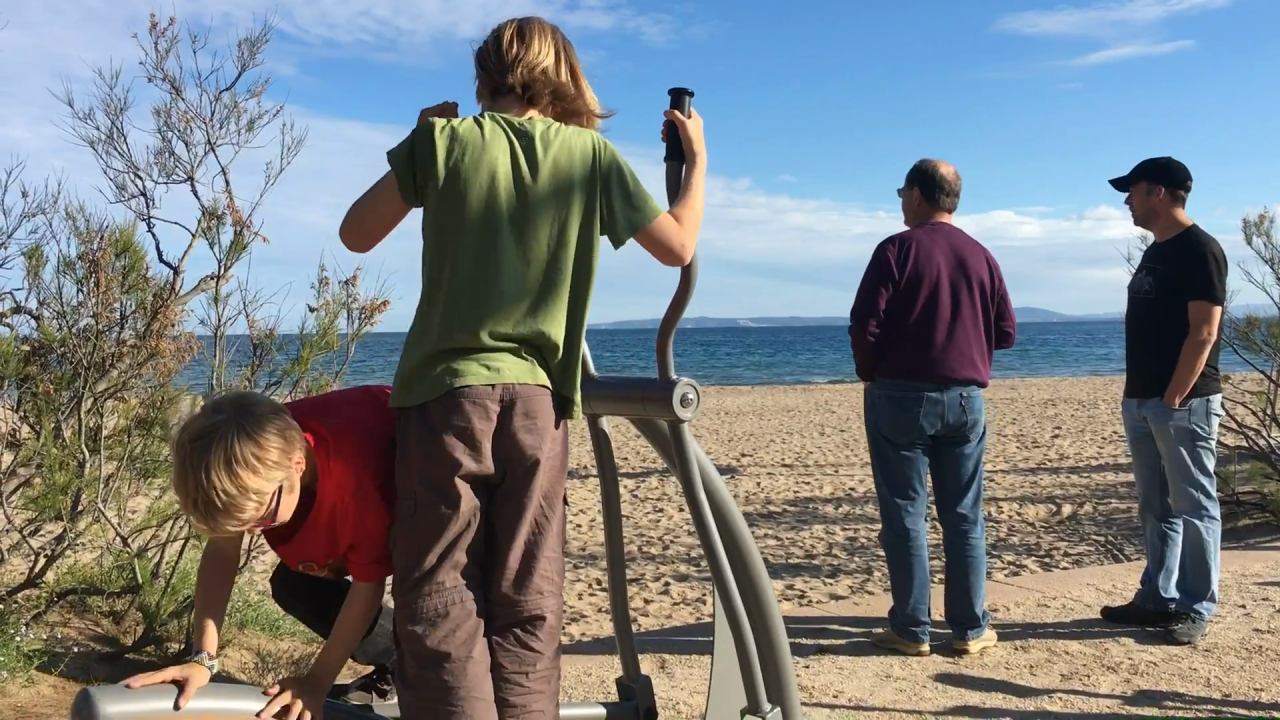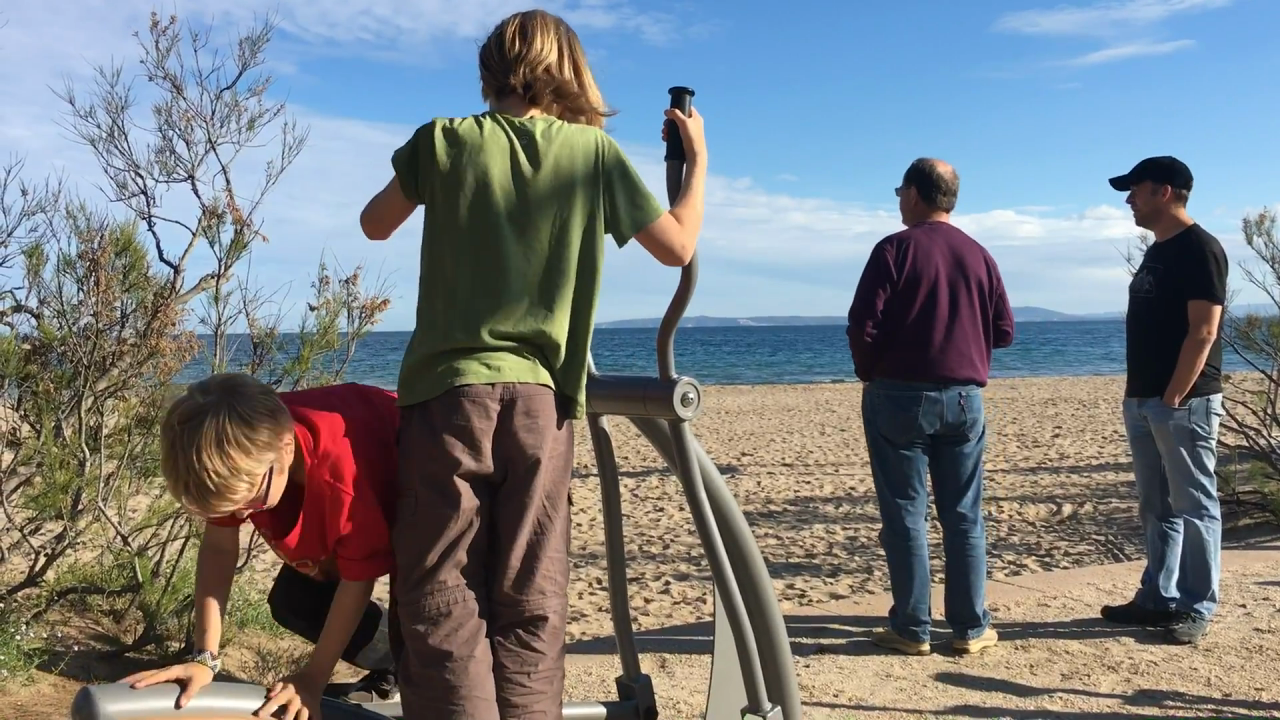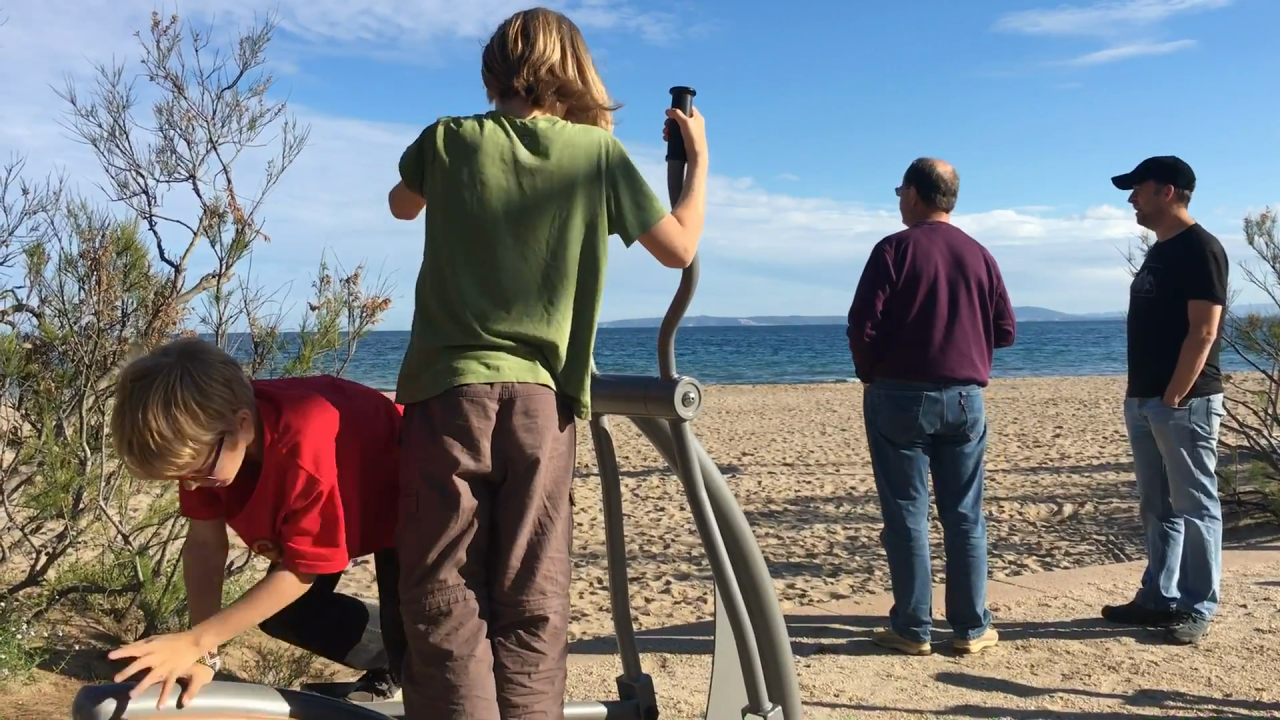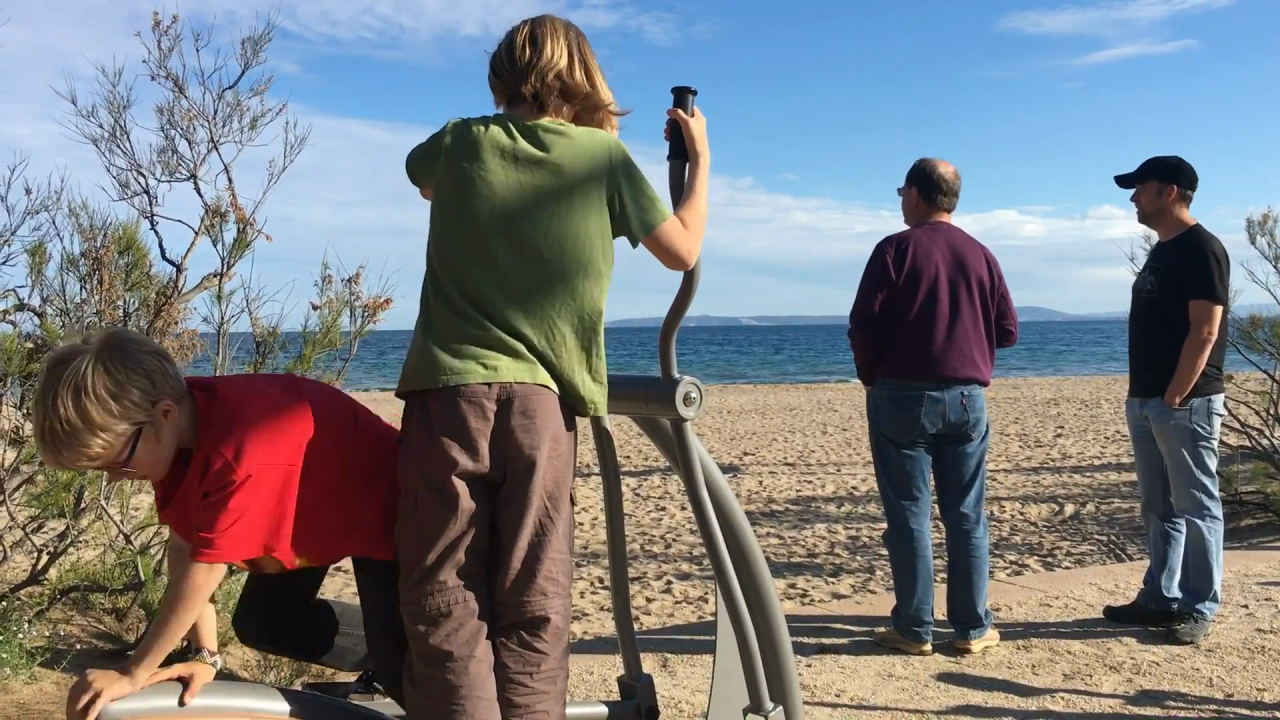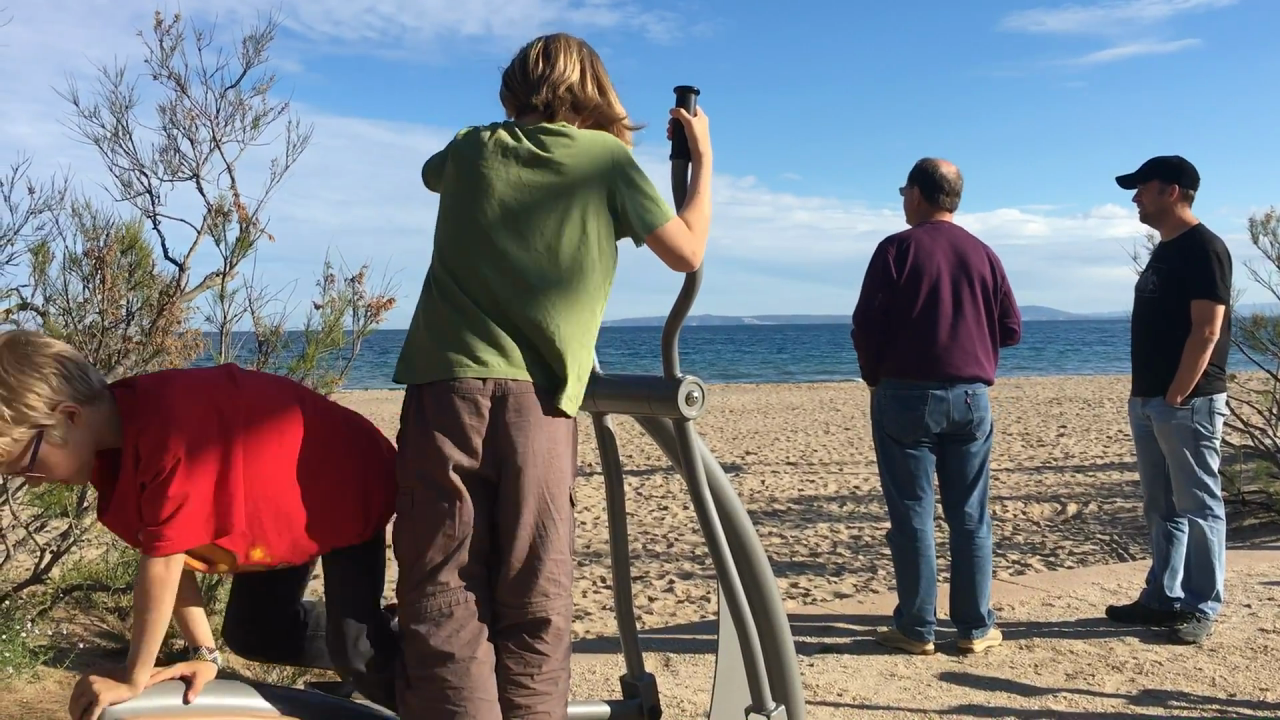
dt=0.2s
person 1, frame 1
left shoulder: (443, 139)
right shoulder: (590, 153)
left elbow: (358, 236)
right elbow: (678, 246)
right wrist: (696, 159)
left hip: (447, 392)
right hip: (536, 398)
left knee: (440, 600)
right knee: (527, 603)
person 1, frame 2
left shoulder: (444, 141)
right shoulder: (593, 152)
left elbow: (375, 225)
right elbow: (678, 247)
right wrist: (698, 158)
left hip: (448, 392)
right hip: (540, 398)
left knee: (442, 600)
right knee: (530, 602)
person 1, frame 3
left shoulder: (448, 142)
right shoulder: (597, 152)
left elbow: (403, 206)
right elbow: (680, 248)
right wrist: (698, 157)
left hip: (451, 391)
right hip: (542, 398)
left knee: (446, 598)
right knee: (532, 602)
person 1, frame 4
left shoulder: (458, 144)
right shoulder: (602, 155)
right elbow: (682, 251)
right wrist: (700, 158)
left hip: (451, 390)
right hip: (542, 399)
left knee: (446, 598)
right knee: (533, 602)
person 1, frame 5
left shoulder: (470, 149)
right shoulder: (604, 156)
right elbow: (687, 252)
right wrist: (702, 159)
left hip: (447, 387)
right hip: (538, 397)
left knee: (444, 600)
right knee: (534, 603)
person 2, frame 1
left shoulder: (897, 249)
right shoulder: (981, 256)
left elbow: (866, 326)
right elbow: (1006, 332)
left wrist: (868, 373)
left hip: (901, 396)
right hip: (965, 398)
left knee: (905, 515)
right knee: (964, 516)
left ankle: (911, 629)
right ankle: (969, 628)
person 2, frame 2
left shoulder: (895, 249)
right shoulder: (979, 255)
left elbow: (864, 327)
right elbow: (1004, 331)
left wrist: (868, 373)
left hip: (899, 396)
right hip: (964, 398)
left knee: (905, 514)
right knee: (964, 515)
left ankle: (912, 628)
right ankle: (970, 627)
person 2, frame 3
left shoulder: (894, 249)
right shoulder: (979, 255)
left elbow: (863, 327)
right elbow: (1005, 330)
left wrist: (869, 374)
left hip: (900, 396)
right hip: (965, 398)
left knee: (906, 514)
right knee: (965, 516)
left ankle: (912, 628)
right ankle: (971, 627)
person 2, frame 4
left shoulder: (895, 249)
right shoulder: (981, 254)
left elbow: (864, 327)
right elbow: (1007, 330)
left wrist: (870, 377)
left hip: (903, 396)
right hip: (967, 398)
left knee: (909, 515)
right knee: (967, 516)
left ankle: (914, 628)
right ankle: (972, 627)
person 2, frame 5
left shoulder: (897, 249)
right shoulder: (983, 254)
left elbow: (866, 326)
right elbow: (1011, 329)
left wrist: (874, 377)
left hip: (906, 396)
right hip: (971, 397)
left knee: (912, 514)
right knee: (970, 516)
left ankle: (916, 628)
right ankle: (975, 627)
person 3, frame 1
left shoulder: (1199, 250)
right shoulder: (1154, 252)
left elbow: (1204, 333)
left wrist: (1174, 397)
right wrist: (1135, 394)
left hip: (1183, 403)
right hip: (1141, 401)
left knee: (1193, 507)
right knee: (1156, 508)
left ankle: (1196, 608)
right ankle: (1157, 598)
person 3, frame 2
left shoulder: (1200, 249)
right shoulder: (1157, 251)
left elbow: (1204, 332)
left wrist: (1174, 397)
right wrist: (1137, 394)
left hip: (1184, 402)
right hip: (1142, 400)
left knee: (1194, 507)
right knee: (1157, 507)
left ankle: (1196, 608)
right ankle: (1158, 598)
person 3, frame 3
left shoulder: (1200, 249)
right shoulder: (1159, 250)
left elbow: (1203, 332)
left wrist: (1174, 396)
left hip: (1184, 402)
right hip: (1143, 400)
left knee: (1195, 507)
right knee: (1158, 507)
left ankle: (1197, 608)
right ankle: (1159, 598)
person 3, frame 4
left shoulder: (1201, 249)
right shoulder: (1161, 250)
left elbow: (1205, 333)
left wrist: (1176, 396)
left hip: (1185, 402)
right hip: (1145, 400)
left knee: (1195, 507)
right knee: (1160, 508)
left ankle: (1198, 608)
right ankle: (1161, 597)
person 3, frame 5
left shoulder: (1204, 249)
right shoulder: (1163, 250)
left elbow: (1207, 332)
left wrist: (1176, 396)
right wrist: (1143, 393)
left hip: (1187, 402)
right hip: (1147, 399)
left knee: (1197, 506)
right knee: (1162, 507)
left ankle: (1201, 608)
right ankle: (1162, 597)
person 4, frame 1
left shoulder: (350, 479)
left elbow: (368, 585)
right elbow: (222, 550)
left wrist: (318, 681)
right wrist: (203, 658)
right knee: (292, 587)
right ankle: (396, 667)
person 4, frame 2
left shoulder: (341, 470)
right shoulder: (231, 452)
left elbow: (358, 579)
right elbow: (219, 547)
left wrist: (312, 679)
right wrist: (205, 658)
right knee: (291, 605)
right ankle: (393, 668)
person 4, frame 3
left shoulder: (304, 453)
right shoulder: (204, 443)
left elbow: (301, 572)
right elbow: (204, 542)
left wrist: (188, 643)
right wrist: (202, 654)
left hip: (397, 503)
left knee: (406, 644)
right knee: (282, 612)
right ankle: (390, 669)
person 4, frame 4
left shoulder: (239, 447)
right shoulder: (168, 432)
left elbow: (206, 566)
right elbow: (186, 547)
left wrist: (135, 672)
right wrist: (206, 656)
left hip: (377, 505)
left knee: (397, 663)
right knee: (260, 623)
right ankle: (379, 667)
person 4, frame 5
left shoulder: (166, 426)
right shoulder: (110, 448)
left elbow: (164, 561)
right elbow: (173, 554)
left wrist: (135, 680)
right wrist: (204, 654)
left hip: (348, 482)
left knee: (356, 657)
right knee: (250, 633)
right ankle: (377, 630)
